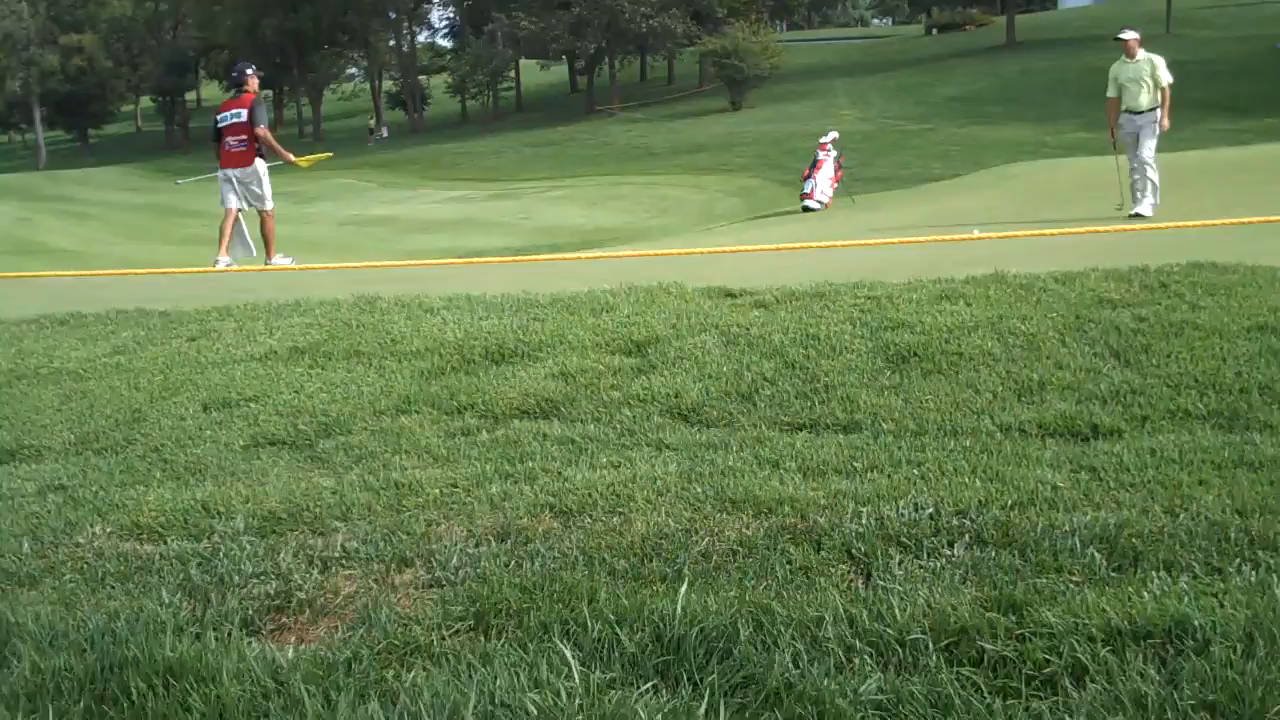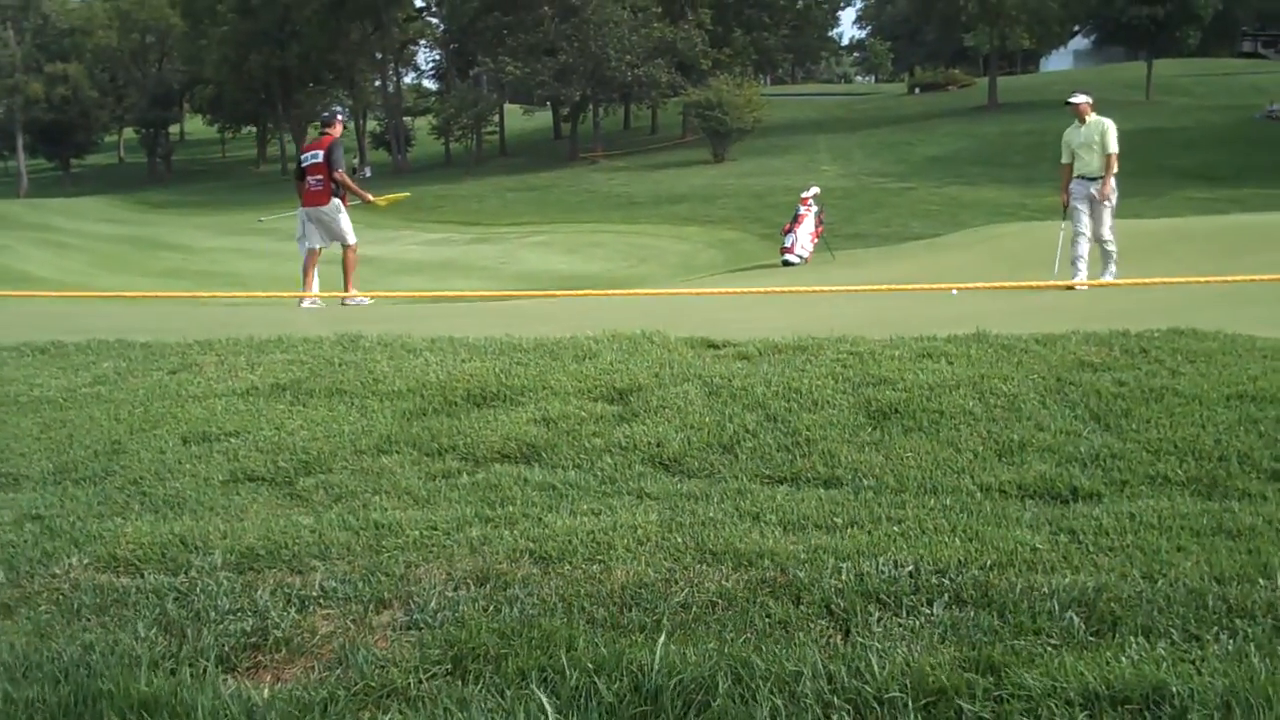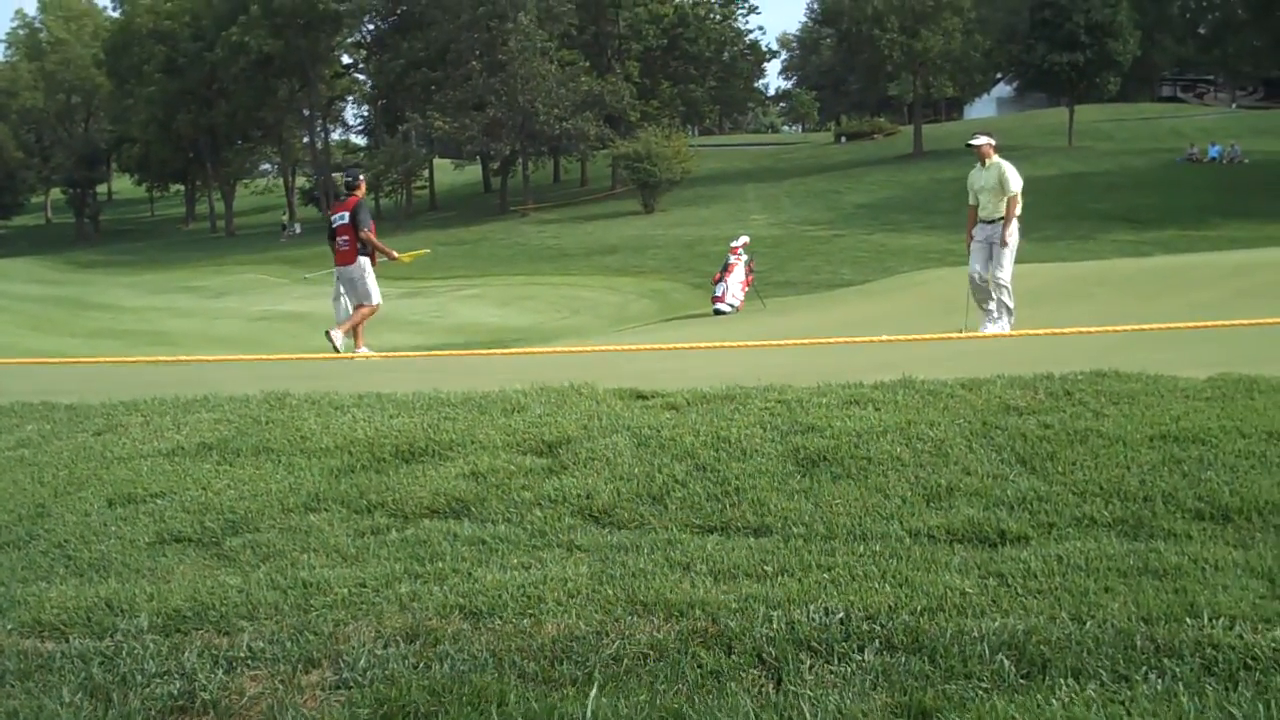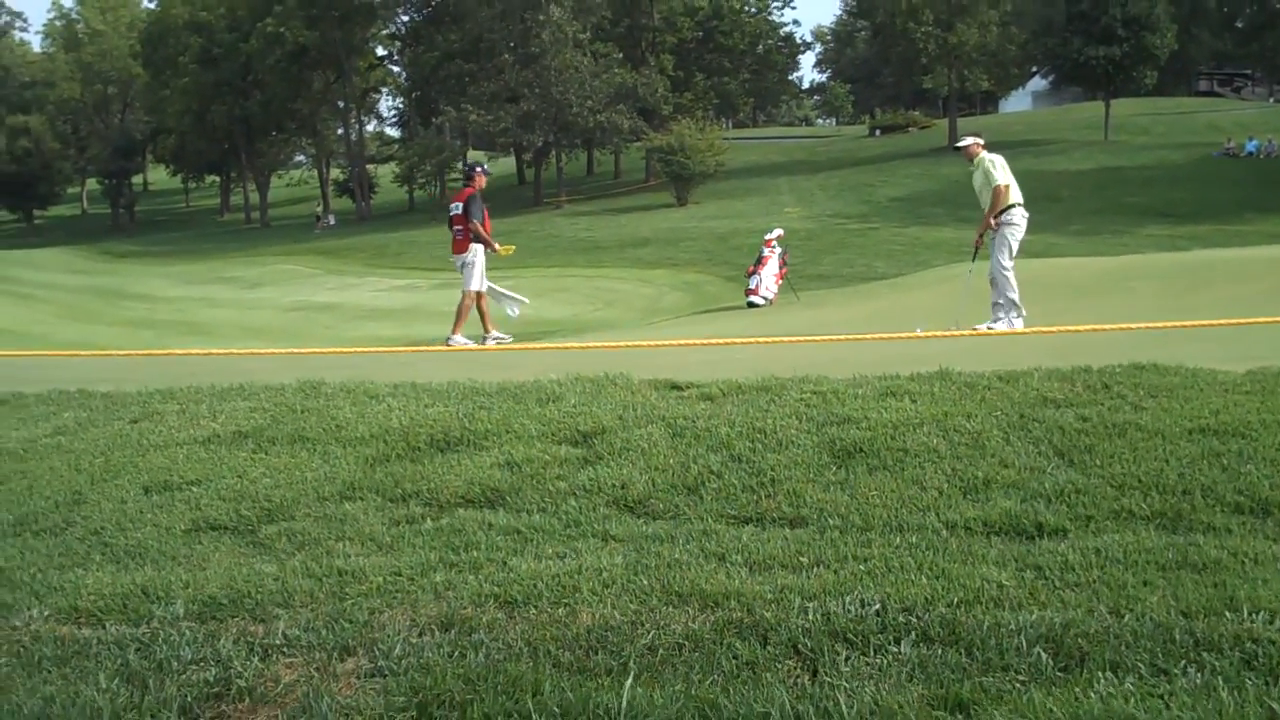
dt=1s
person 1, frame 1
left shoulder: (1153, 61)
right shoulder: (1116, 68)
left elbow: (1165, 89)
right elbow: (1113, 98)
left wrist: (1164, 116)
right wrist: (1111, 125)
left hip: (1150, 116)
right hip: (1127, 118)
left knee: (1145, 158)
right knee: (1134, 164)
left ankle: (1148, 203)
right ankle: (1139, 204)
person 1, frame 2
left shoulder: (1105, 125)
right shoulder: (1069, 133)
left elbow: (1112, 156)
left wrist: (1106, 183)
right wrist: (1064, 191)
left hip: (1102, 184)
right hip: (1079, 184)
left knee: (1102, 232)
right knee: (1080, 232)
left ankle: (1109, 270)
right ankle: (1079, 277)
person 1, frame 3
left shoulder: (1004, 168)
right shoulder: (974, 174)
left elbow: (1013, 199)
left wrist: (1007, 229)
right wrist: (969, 232)
left hip: (1005, 227)
right hip: (982, 227)
left knee: (1000, 276)
right knee: (975, 273)
left ankle: (1004, 322)
right ankle: (990, 315)
person 1, frame 4
left shoulder: (990, 160)
right shoulder: (976, 173)
left elbow: (1000, 188)
left wrist: (989, 217)
right wrist: (980, 233)
left hip: (1011, 217)
right hip: (999, 222)
left knee: (1002, 267)
right knee: (995, 272)
left ankle: (1014, 317)
right ankle: (1000, 318)
person 2, frame 1
left shoulder: (222, 108)
right shoulder: (255, 101)
left elbow: (217, 142)
right elbow: (260, 131)
left wrist: (223, 163)
right wrist: (282, 153)
left hip: (228, 167)
right hip: (251, 165)
left knee: (231, 212)
right knee: (267, 211)
left ankle: (223, 258)
right ankle: (272, 259)
person 2, frame 2
left shoulder: (307, 148)
right shoulder: (333, 143)
left elbow: (299, 181)
right elbow: (338, 175)
left wrist: (305, 201)
right wrist: (361, 194)
left hip: (310, 206)
right hip: (329, 203)
left knee: (313, 249)
right knee: (350, 246)
left ankle: (307, 296)
right ankle: (349, 294)
person 2, frame 3
left shoulder: (336, 208)
right shoulder: (359, 204)
left elbow: (332, 240)
right elbow: (364, 234)
right wrist: (387, 252)
left hip: (341, 264)
right hip: (358, 262)
left knee: (357, 306)
right knee: (371, 305)
left ankle: (360, 348)
right ankle: (338, 331)
person 2, frame 4
left shoulder: (456, 197)
right shoulder: (473, 195)
left elbow: (452, 226)
right elbow: (473, 224)
right wrist: (491, 243)
left hip: (459, 250)
right hip: (472, 250)
left knee: (481, 292)
right knee: (469, 294)
left ankle: (490, 333)
right ankle: (455, 335)
